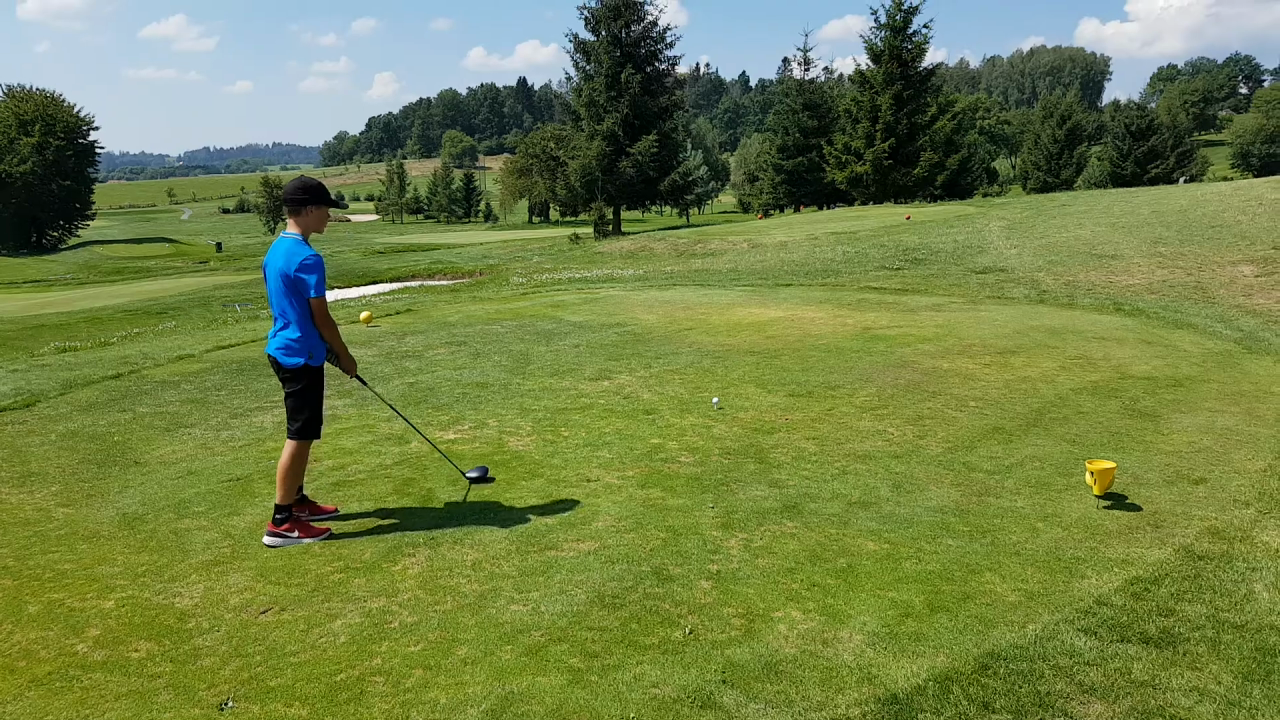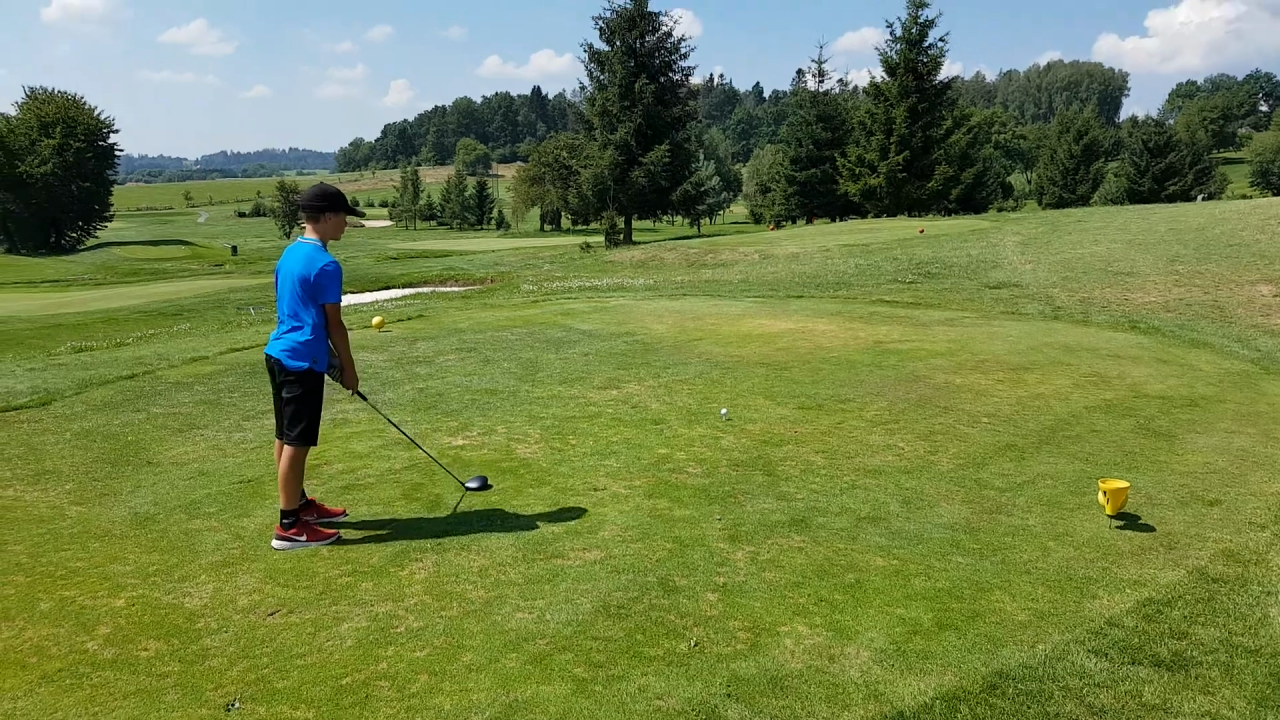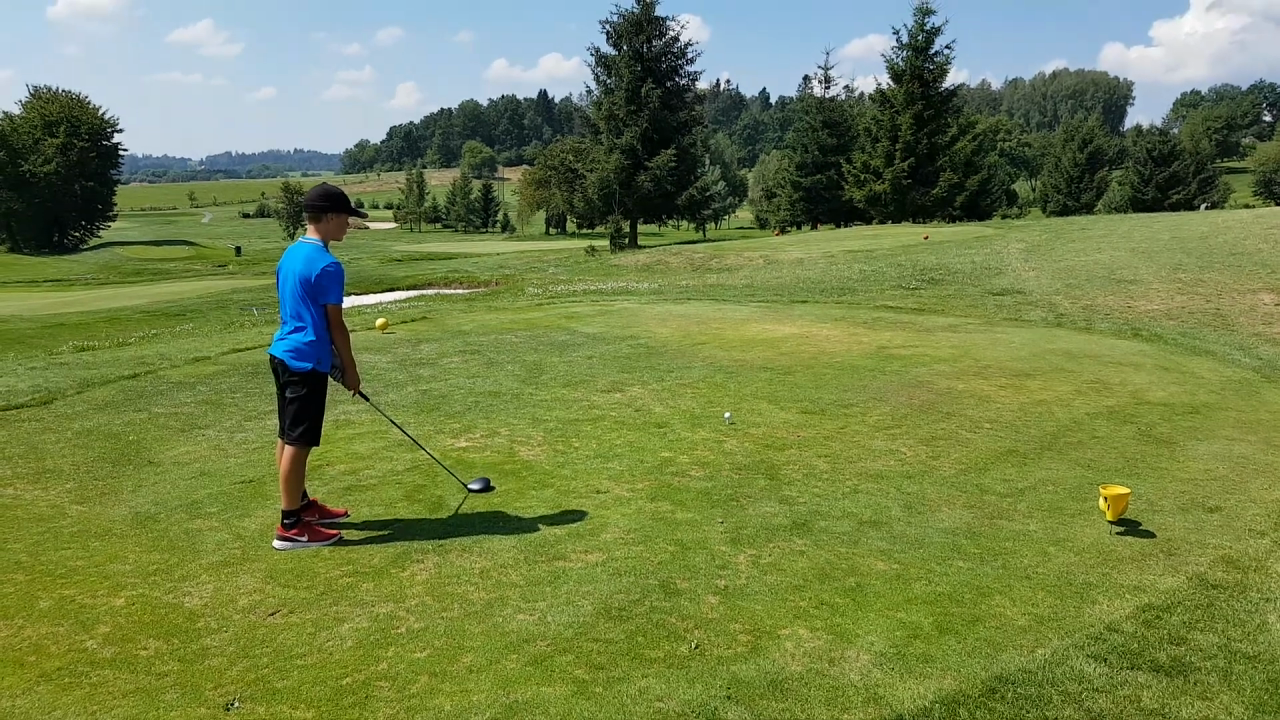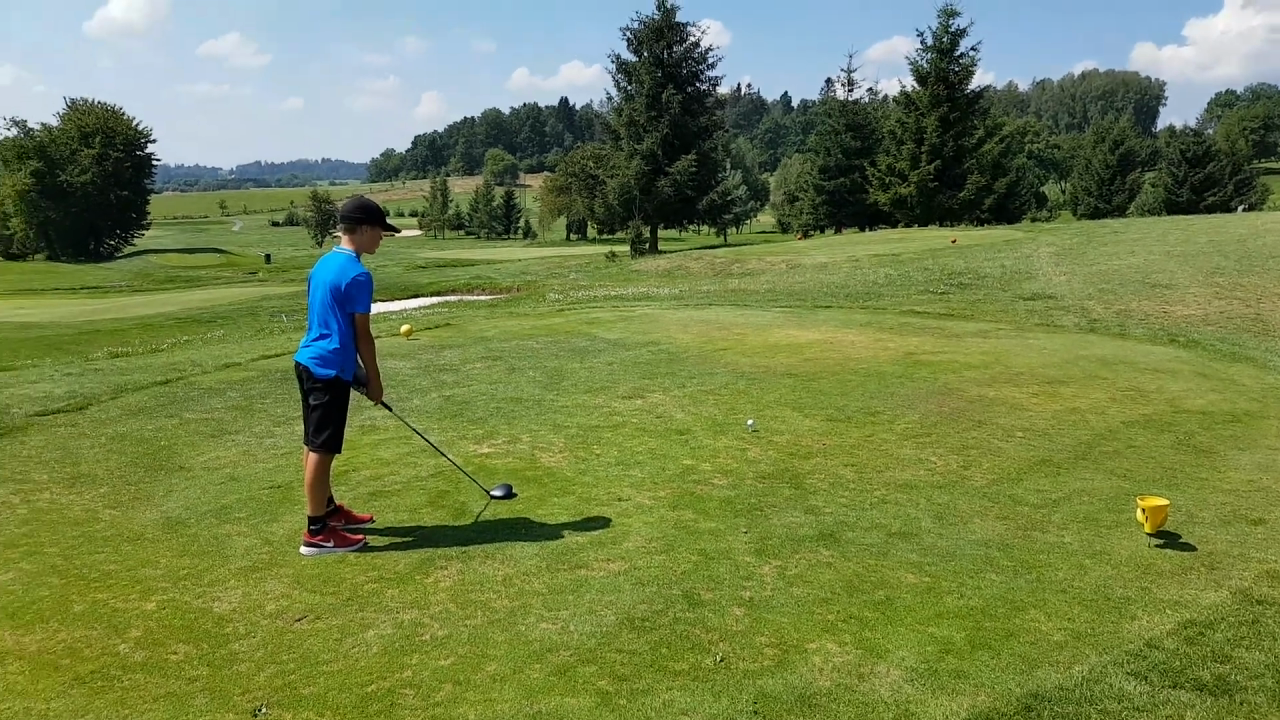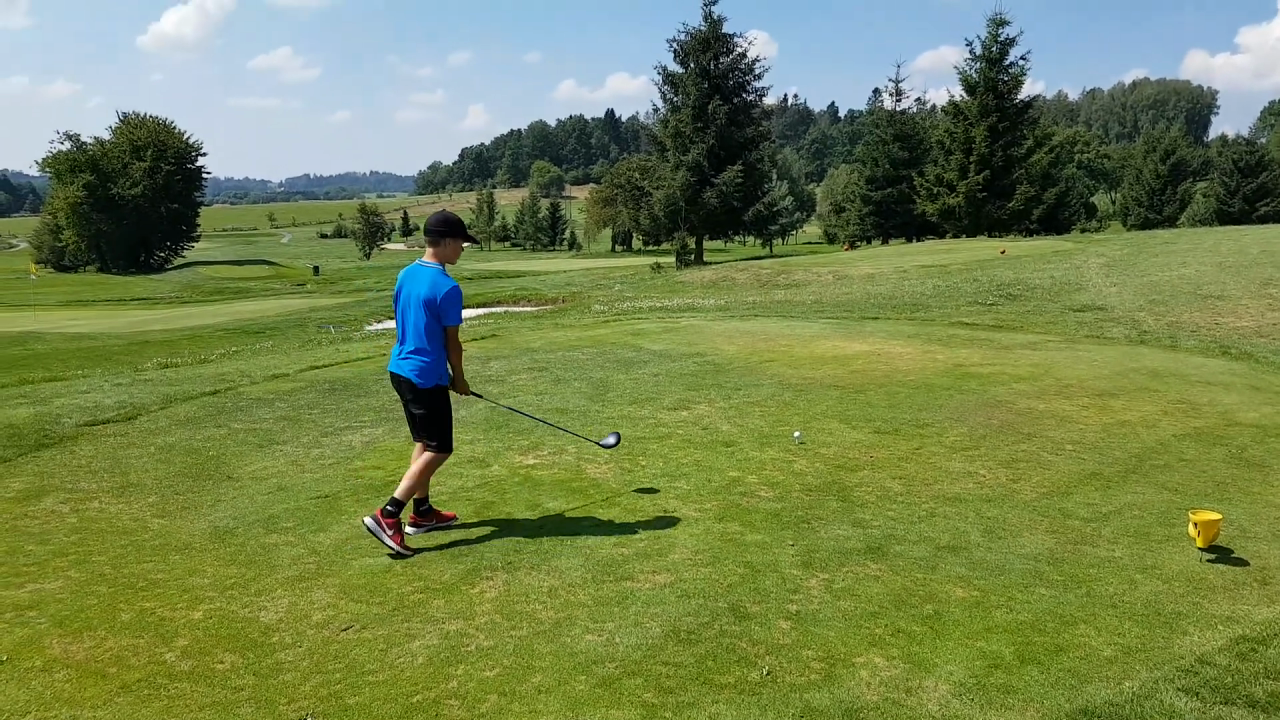
dt=0.7s
person 1, frame 1
left shoulder: (276, 250)
right shoulder: (307, 258)
right elbow: (321, 317)
left wrist: (327, 349)
right wrist: (344, 355)
left hip: (283, 349)
right hip: (300, 356)
left knee: (301, 431)
right knee: (299, 436)
left ankle: (296, 500)
right ankle: (280, 523)
person 1, frame 2
left shoulder: (289, 254)
right shoulder: (325, 264)
right elbow: (333, 323)
left wrist: (328, 356)
right wrist: (348, 367)
left hip: (280, 353)
right hip: (302, 361)
left knee: (286, 437)
right knee: (297, 442)
left ankle: (300, 504)
right ankle: (289, 526)
person 1, frame 3
left shoulder: (290, 254)
right shoulder: (326, 265)
right elbow: (335, 324)
left wrist: (332, 357)
right wrist: (350, 368)
left hip: (284, 353)
right hip: (306, 361)
left knee: (289, 437)
right knee: (297, 443)
left ankle: (302, 504)
right ankle: (290, 526)
person 1, frame 4
left shoulder: (323, 263)
right shoulder: (357, 274)
right elbow: (362, 334)
left wrist: (356, 368)
right wrist: (373, 377)
left hip: (309, 361)
right hip: (329, 369)
left knee: (315, 446)
right knee: (321, 449)
left ankle: (328, 509)
right ankle: (316, 532)
person 1, frame 5
left shoulder: (405, 275)
right shoulder: (447, 288)
right elbow: (451, 341)
right wrist: (459, 378)
left hip: (400, 371)
right hip: (428, 377)
left knee: (424, 443)
right knee: (436, 451)
left ankle: (420, 512)
right ankle: (387, 515)
